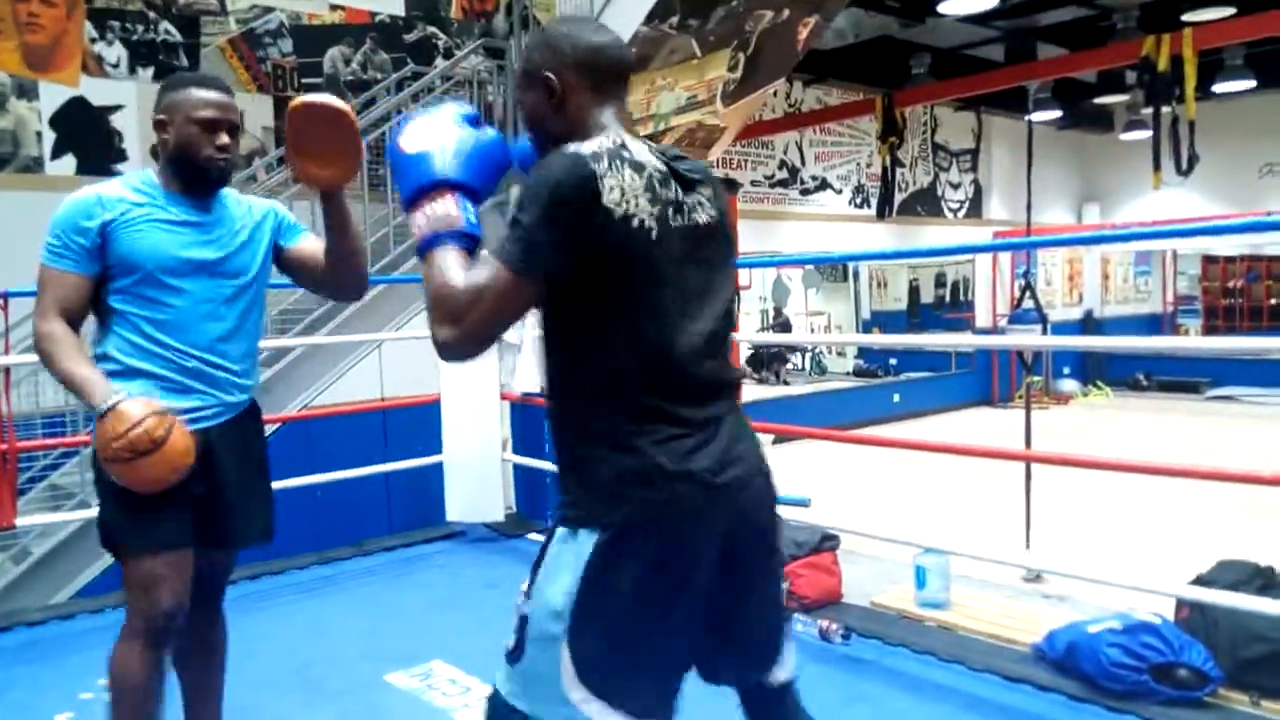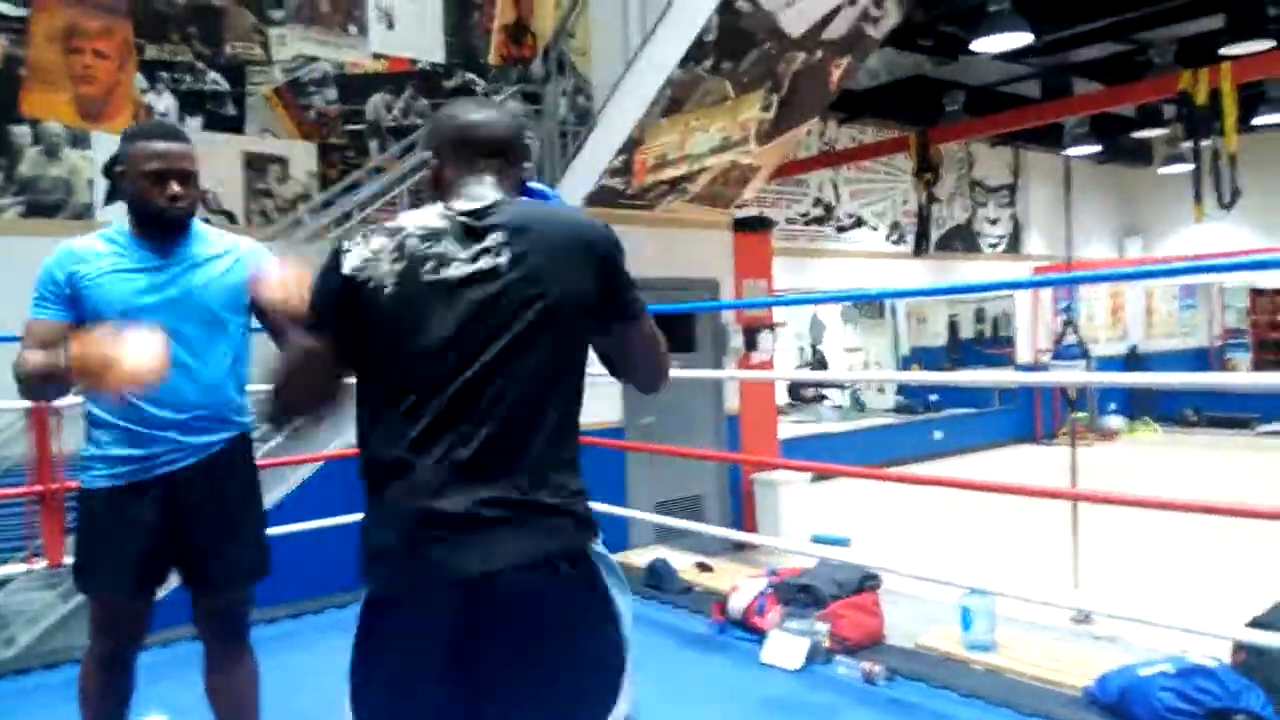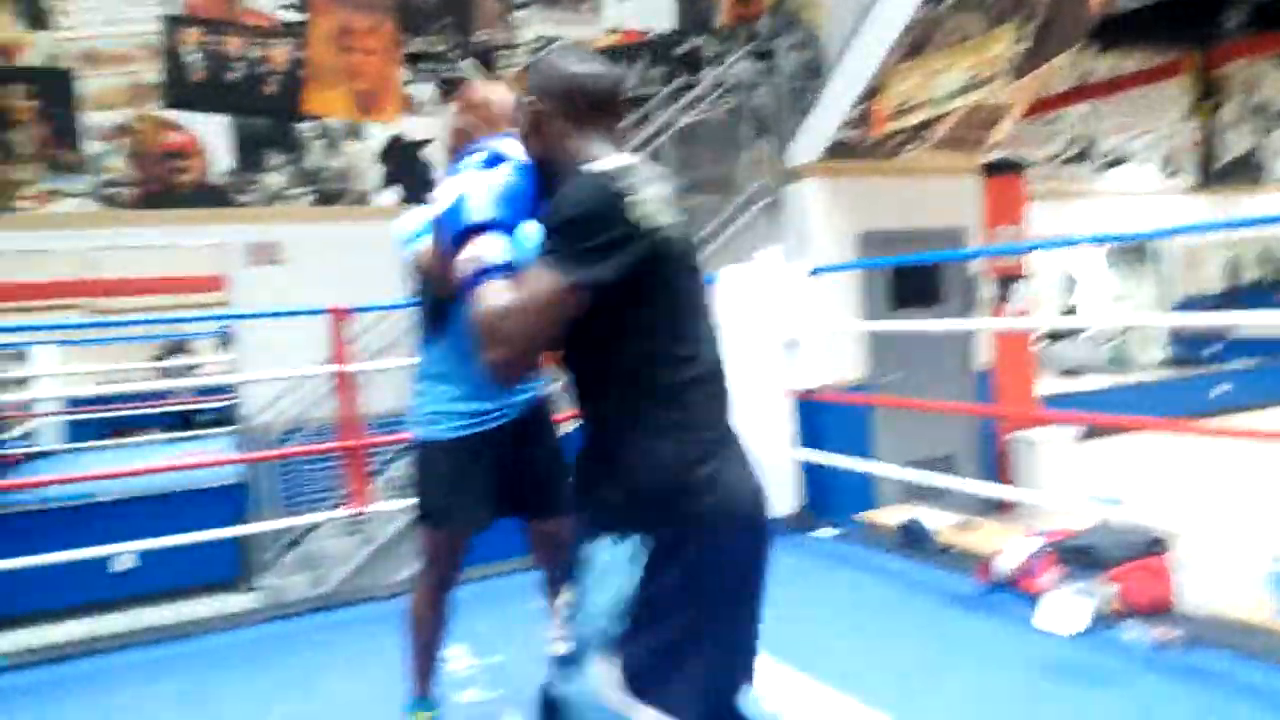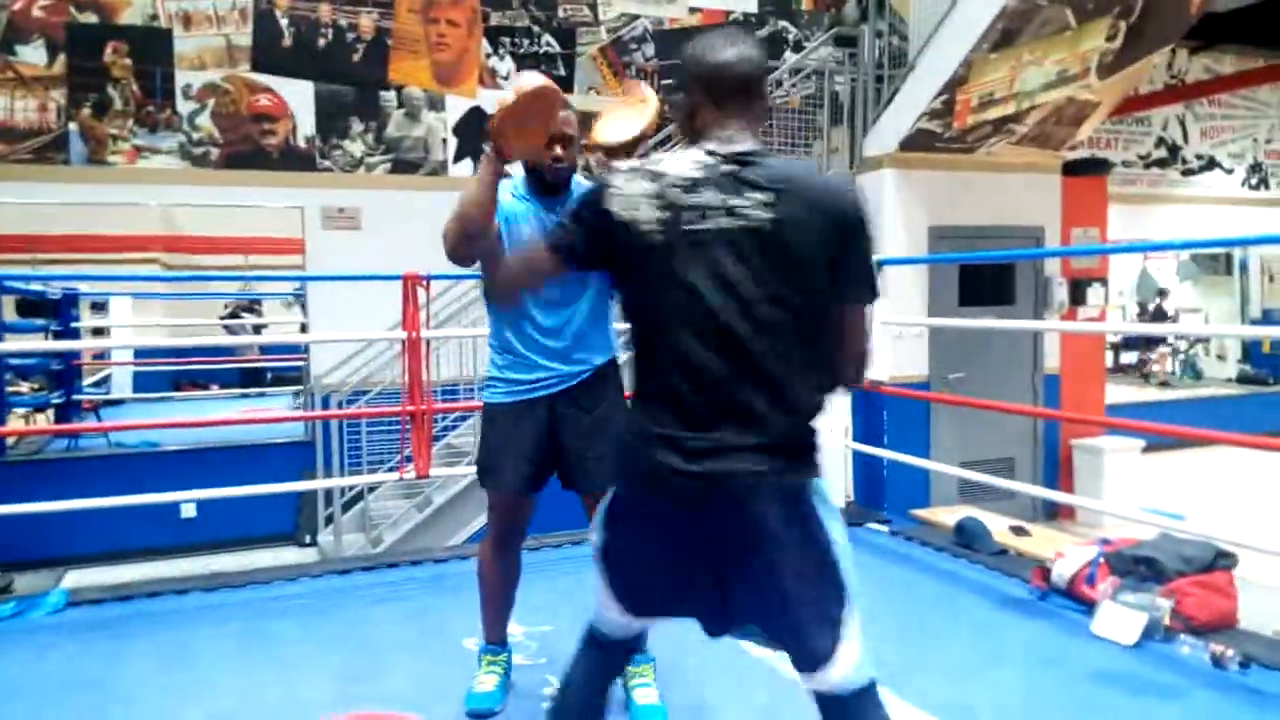
dt=0.7s
person 1, frame 1
left shoulder: (571, 180)
right shoulder: (702, 184)
left elbow: (457, 331)
left wrist: (436, 205)
left hip: (634, 504)
right hip: (736, 483)
person 1, frame 2
left shoulder: (365, 254)
right shoulder: (581, 237)
left elbow: (289, 405)
right elbow: (651, 373)
left hip: (415, 565)
right hip: (546, 554)
person 1, frame 3
left shoulder: (598, 194)
right shoulder: (639, 193)
left elbow: (507, 352)
left wrist: (480, 255)
left hip: (659, 508)
right hip: (712, 496)
person 1, frame 4
left shoulder: (624, 192)
right shoulder: (830, 201)
left elbow: (504, 282)
right elbow: (849, 364)
left hip: (654, 477)
right hip: (772, 481)
left knee: (607, 644)
person 2, frame 1
left shoulder: (262, 218)
right shoulder: (97, 208)
left elbow: (349, 284)
right elbow: (52, 323)
left wrist: (331, 192)
right wrist: (108, 401)
left hip: (231, 430)
left knee: (206, 598)
right knee: (158, 607)
person 2, frame 2
left shoulder: (241, 257)
right shoulder: (76, 262)
right elbow: (30, 372)
left wrist: (295, 309)
right wrist: (72, 362)
left hip: (218, 467)
right hip: (119, 476)
left knee: (228, 631)
right knee: (114, 642)
person 2, frame 3
left shoulder: (531, 225)
right shoulder: (434, 218)
right elbow: (440, 279)
right wrist: (461, 187)
left hip: (523, 413)
right hip: (452, 426)
left knee: (559, 549)
right knee: (442, 567)
person 2, frame 4
right shoulder: (499, 200)
right elbow: (459, 248)
right wrist: (494, 156)
left hip: (591, 383)
right hip: (515, 390)
right knee: (505, 526)
left ankle: (637, 658)
right ankle: (494, 652)
